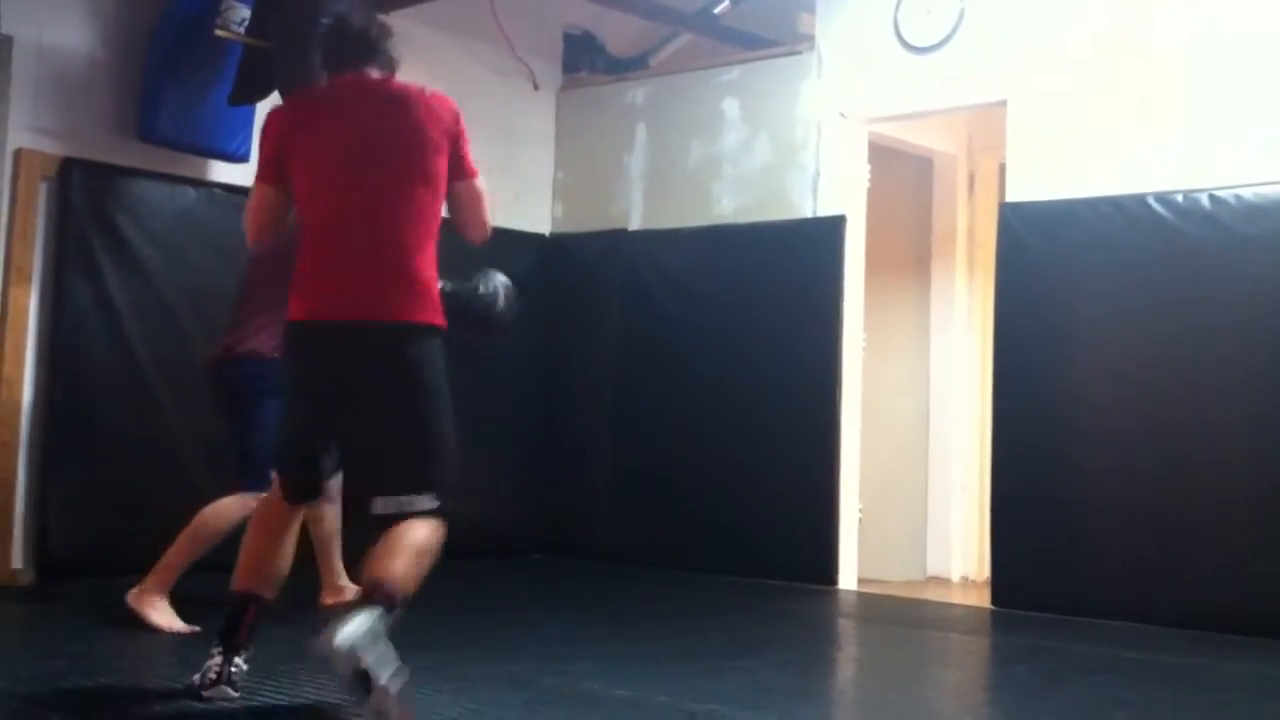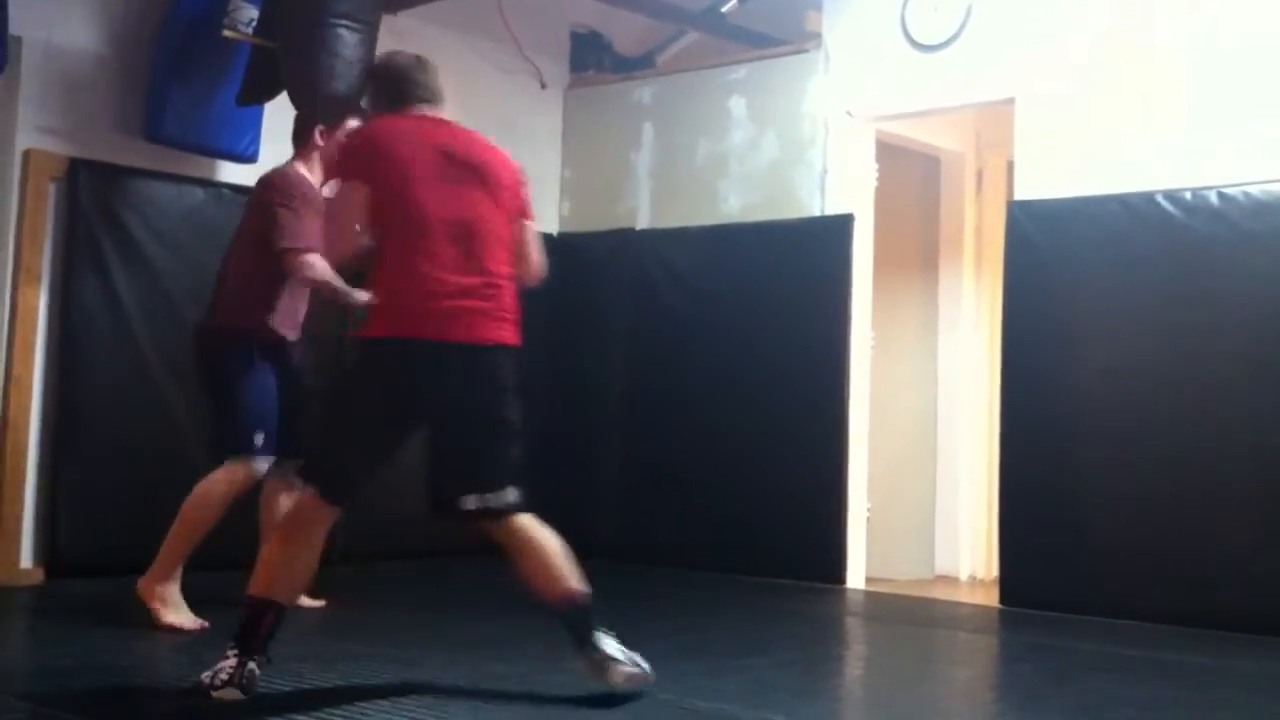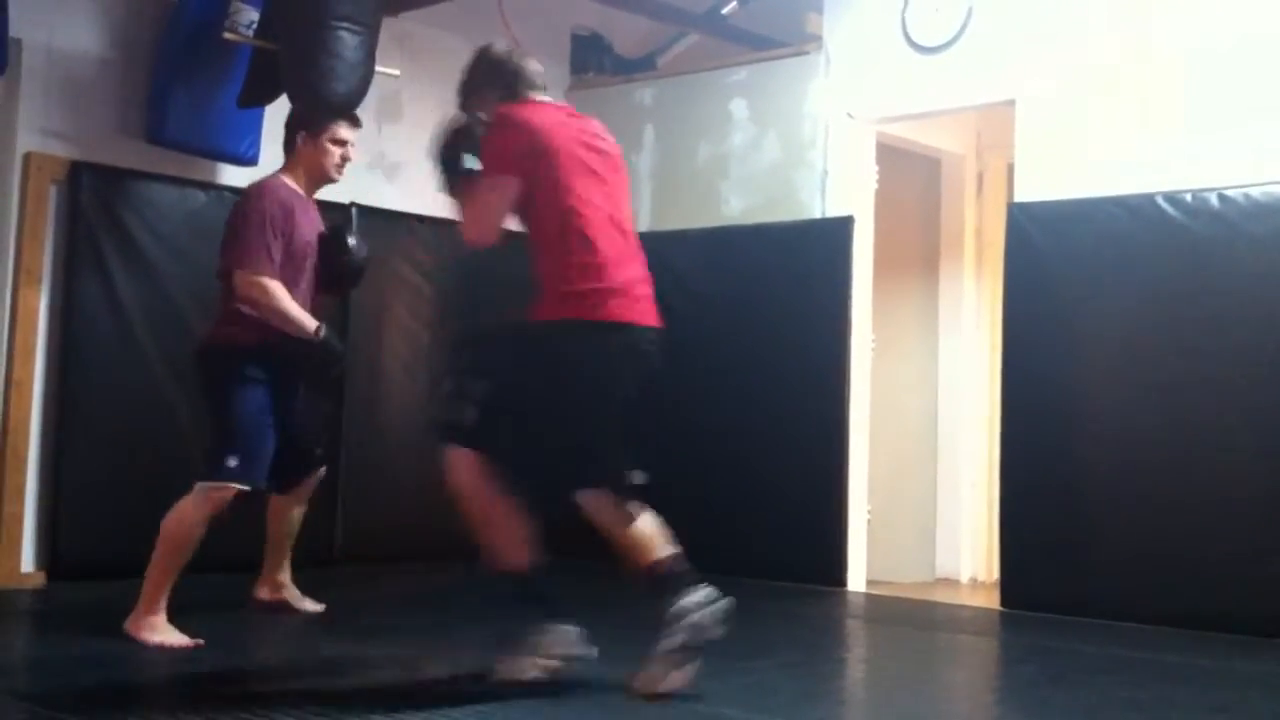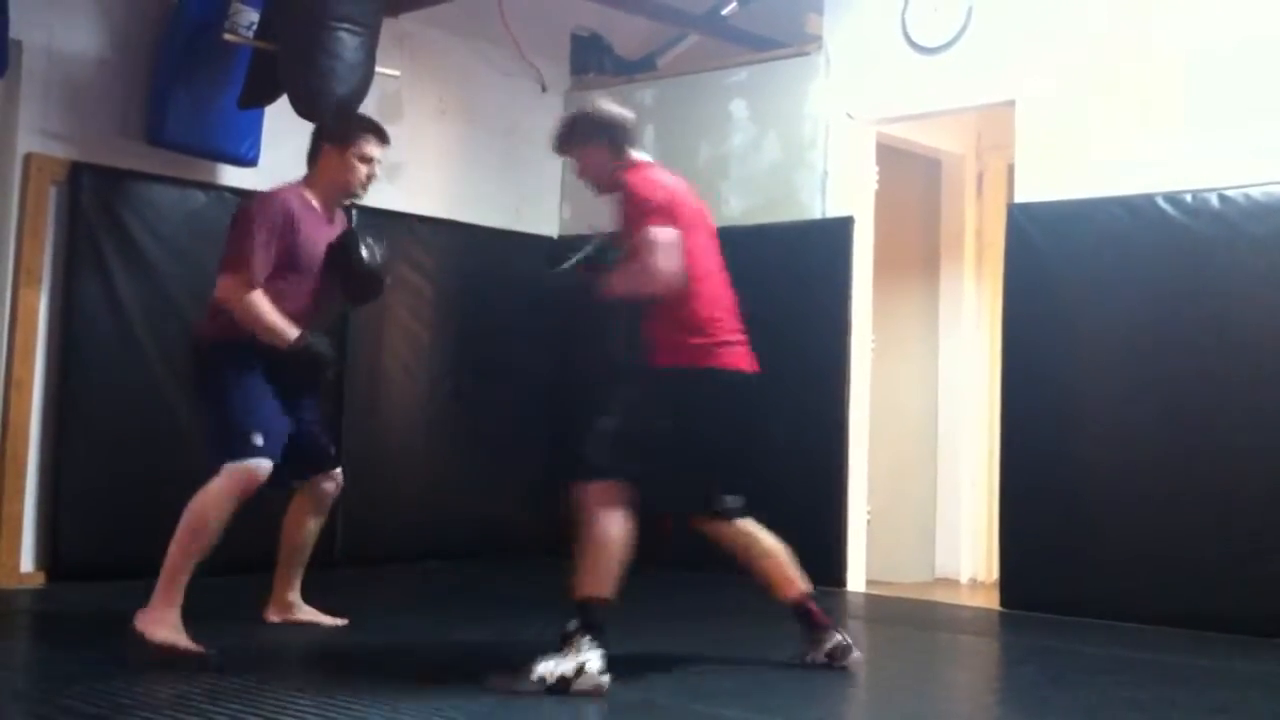
dt=0.3s
person 1, frame 1
left shoulder: (290, 118)
right shoulder: (437, 111)
left elbow: (261, 234)
right elbow: (478, 228)
left hip: (317, 327)
right hip: (407, 330)
left knee: (294, 493)
right knee: (417, 513)
left ankle: (228, 654)
right ankle: (364, 618)
person 1, frame 2
left shoulder: (368, 141)
right shoulder: (497, 159)
right elbow: (532, 268)
left hip: (398, 341)
right hip: (487, 346)
left knee: (318, 499)
right knee: (506, 511)
left ankle: (243, 657)
right ankle: (593, 640)
person 1, frame 3
left shoulder: (514, 126)
right shoulder: (597, 133)
left elbow: (480, 229)
left wrist: (458, 173)
left hip: (573, 321)
right hip: (634, 325)
left knee: (467, 460)
right knee: (599, 492)
left ankle: (547, 622)
right ankle: (684, 594)
person 1, frame 4
left shoulder: (638, 188)
right shoulder: (673, 188)
left elbow: (659, 275)
left wrist: (598, 282)
right wrist: (612, 267)
left hip: (686, 365)
right hip: (728, 366)
left knee: (603, 490)
right knee: (723, 515)
left ankle: (584, 647)
right ankle: (823, 631)
person 2, frame 1
left shoulder: (285, 233)
left hip: (269, 373)
right hip: (260, 373)
left knee: (323, 479)
right knee: (257, 492)
left ankle: (336, 583)
right ankle: (150, 591)
person 2, frame 2
left shoulder: (307, 192)
right shoulder: (291, 185)
left elbow: (313, 261)
right elbow: (303, 263)
right wrist: (354, 295)
left hip: (269, 343)
right hip: (243, 343)
left knee: (285, 463)
right knee: (248, 465)
right ankle: (161, 580)
person 2, frame 3
left shoulder: (309, 208)
right shoulder: (267, 197)
right elbow: (252, 284)
right wrist: (317, 333)
left hip: (280, 363)
right hip: (243, 361)
left knee: (304, 474)
right knee: (224, 485)
left ankle: (275, 580)
right ankle: (148, 612)
person 2, frame 4
left shoulder: (336, 220)
right shoulder: (276, 207)
right elbow: (234, 289)
right wrist: (297, 341)
left hip: (283, 364)
right hip: (236, 358)
left knee: (324, 479)
right knee: (251, 468)
left ankle: (285, 599)
right ankle: (162, 608)
